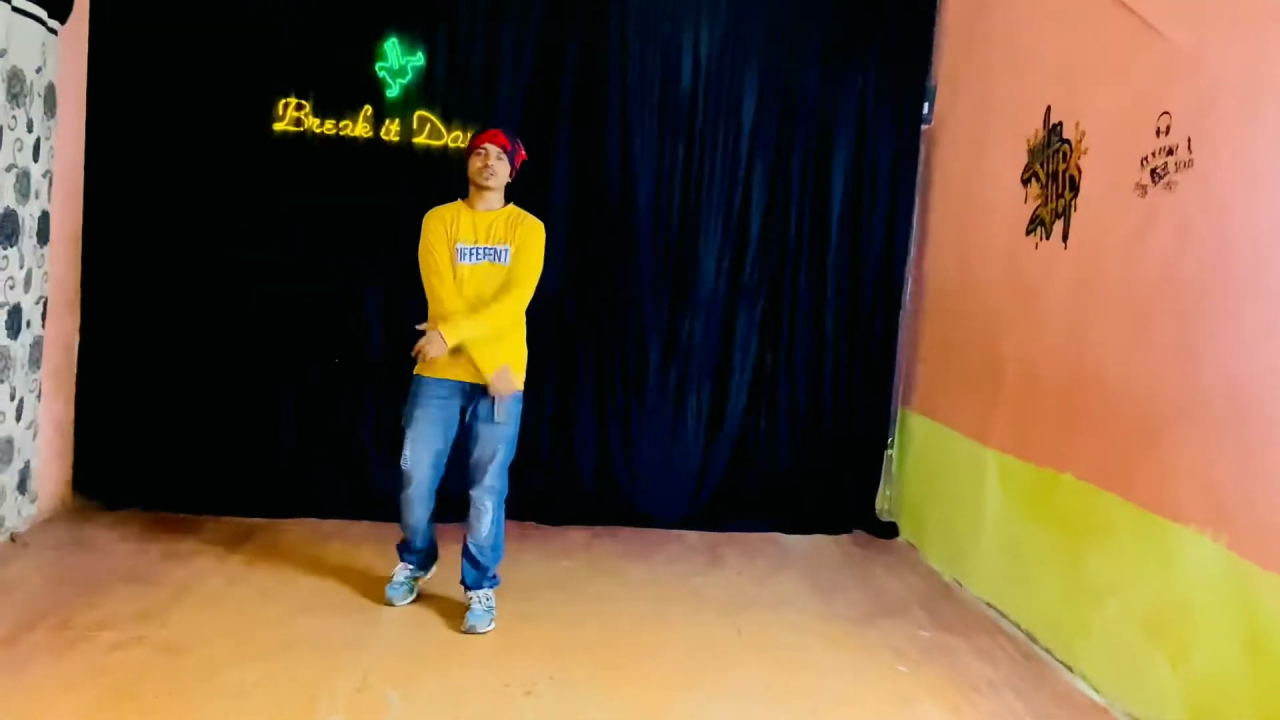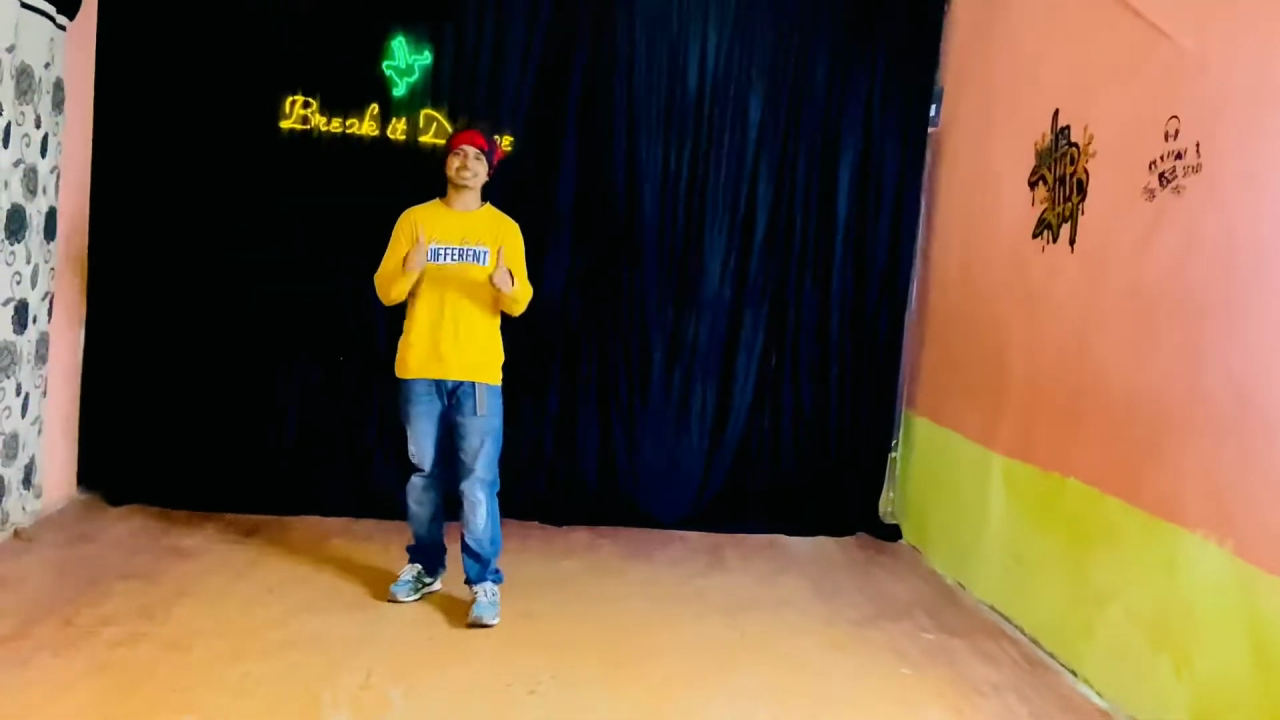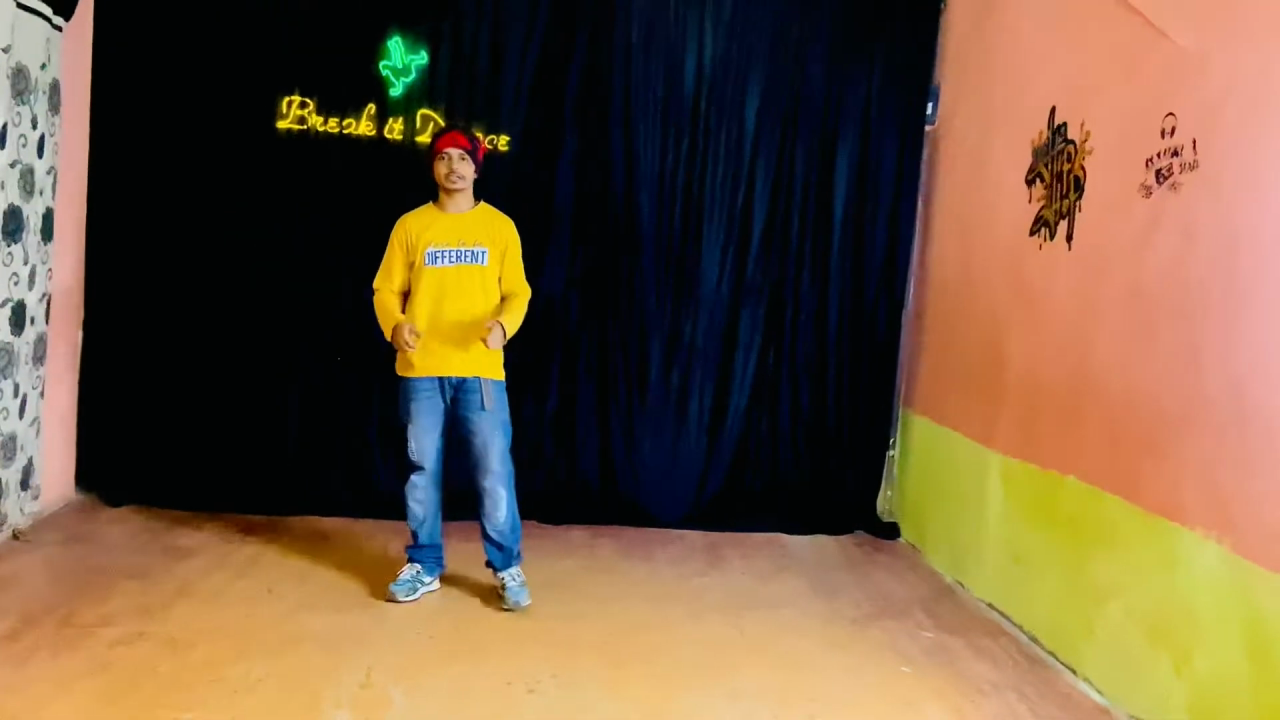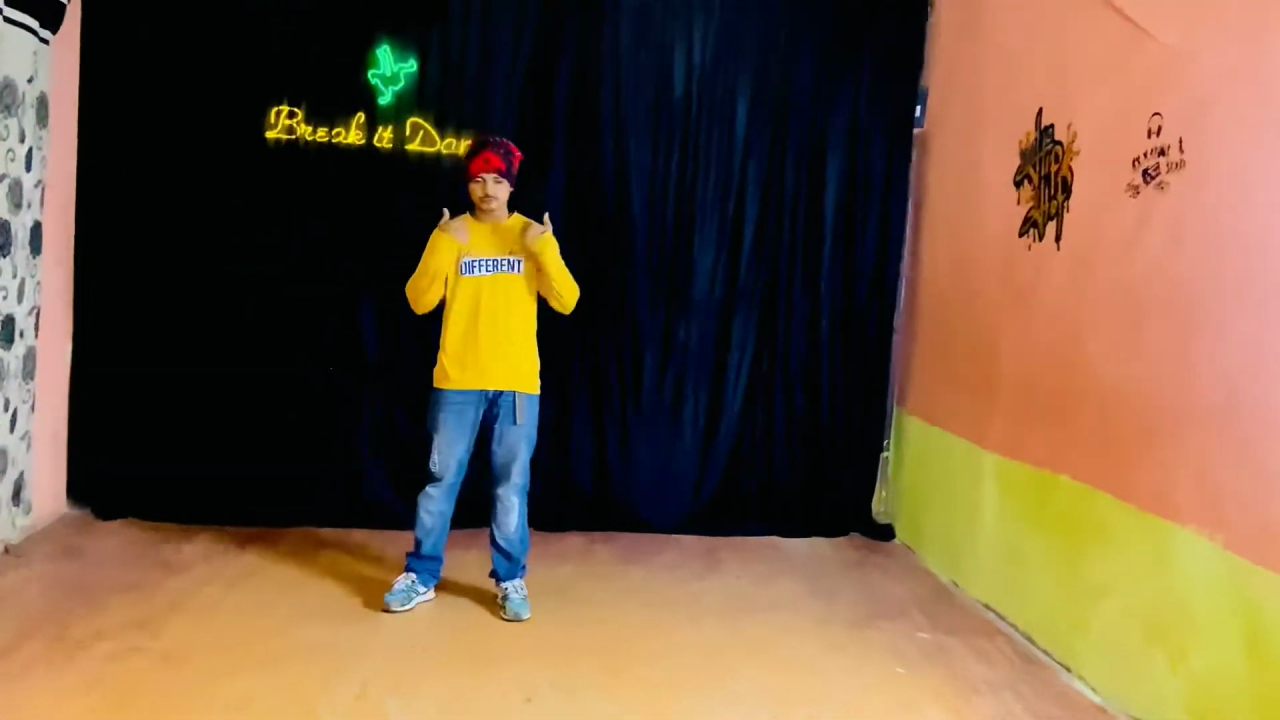
dt=0.5s
person 1, frame 1
left shoulder: (528, 227)
right shoulder: (439, 220)
left elbow: (515, 299)
right elbow: (443, 297)
left wrist: (452, 331)
right wrist: (485, 360)
left hip: (498, 376)
right hip: (438, 372)
left knee: (487, 486)
right knee: (417, 476)
left ankle: (480, 587)
right ankle: (415, 561)
person 1, frame 2
left shoulder: (505, 228)
right shoulder: (414, 219)
left elbow: (519, 305)
right elbow: (386, 292)
left wrist: (508, 285)
right wrist: (407, 269)
left hip: (478, 372)
right hip: (420, 369)
left knee: (479, 478)
right knee: (423, 472)
left ankle: (484, 582)
right ankle: (425, 566)
person 1, frame 3
left shoulder: (499, 227)
right shoulder: (410, 225)
left elbow: (517, 294)
right elbow: (386, 290)
left wrist: (504, 326)
right wrist: (395, 326)
left hip: (481, 369)
right hip: (422, 370)
left knee: (495, 470)
right knee: (423, 469)
left ankle: (507, 567)
right ankle: (425, 565)
person 1, frame 4
left shoulder: (534, 233)
right shoulder: (449, 233)
left elbow: (567, 302)
right elbow: (419, 301)
left wrist: (545, 253)
right wrist: (446, 249)
left hip: (518, 382)
right hip: (458, 380)
left knee: (512, 483)
right knee: (442, 478)
left ankle: (511, 579)
right ankle: (421, 575)
